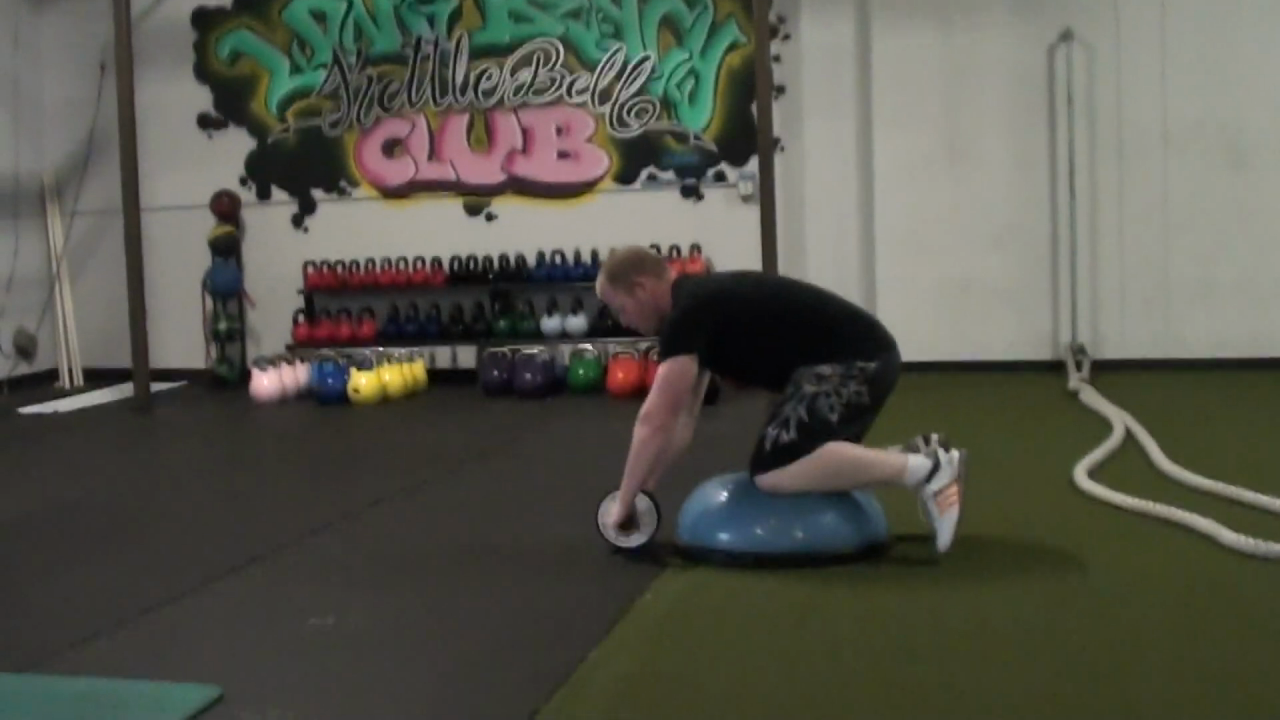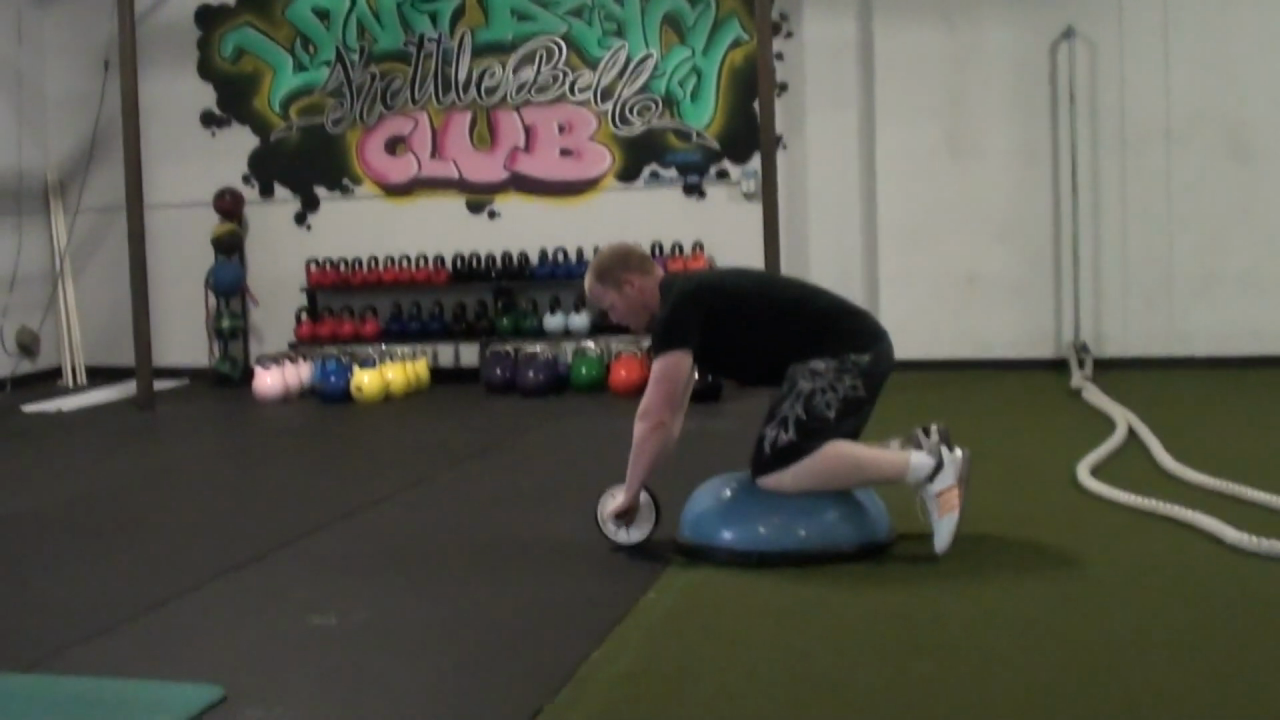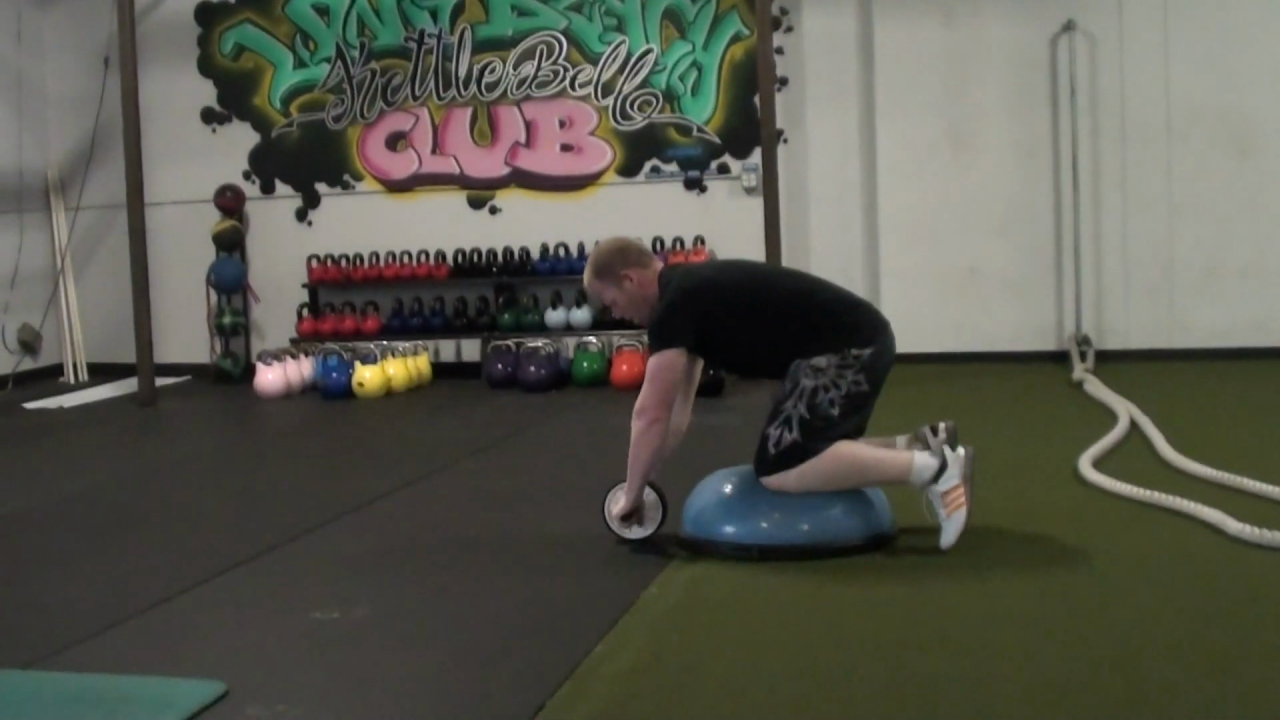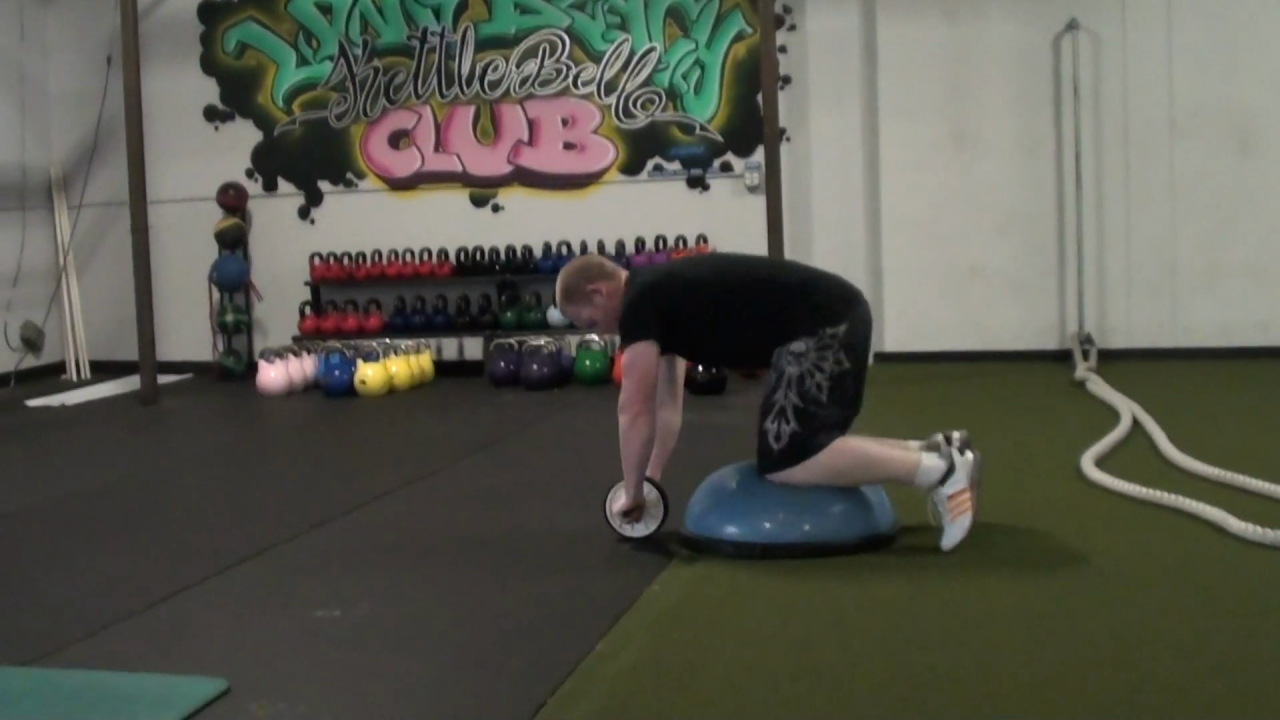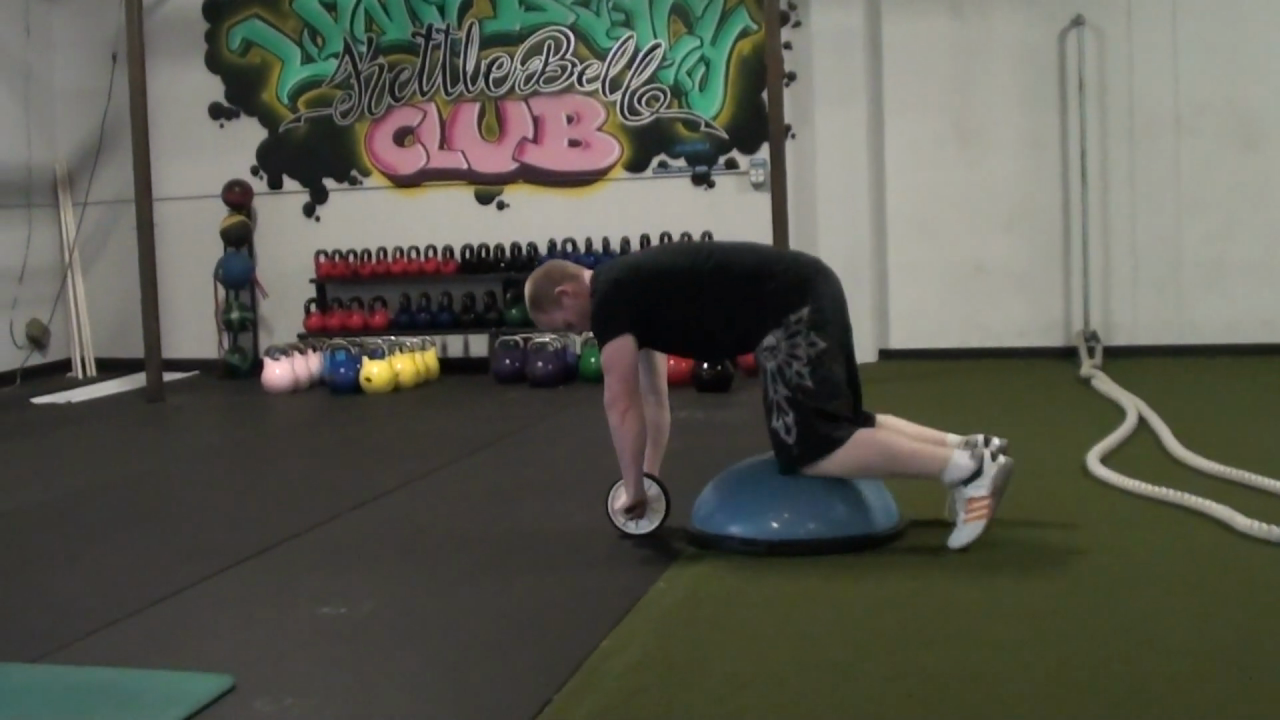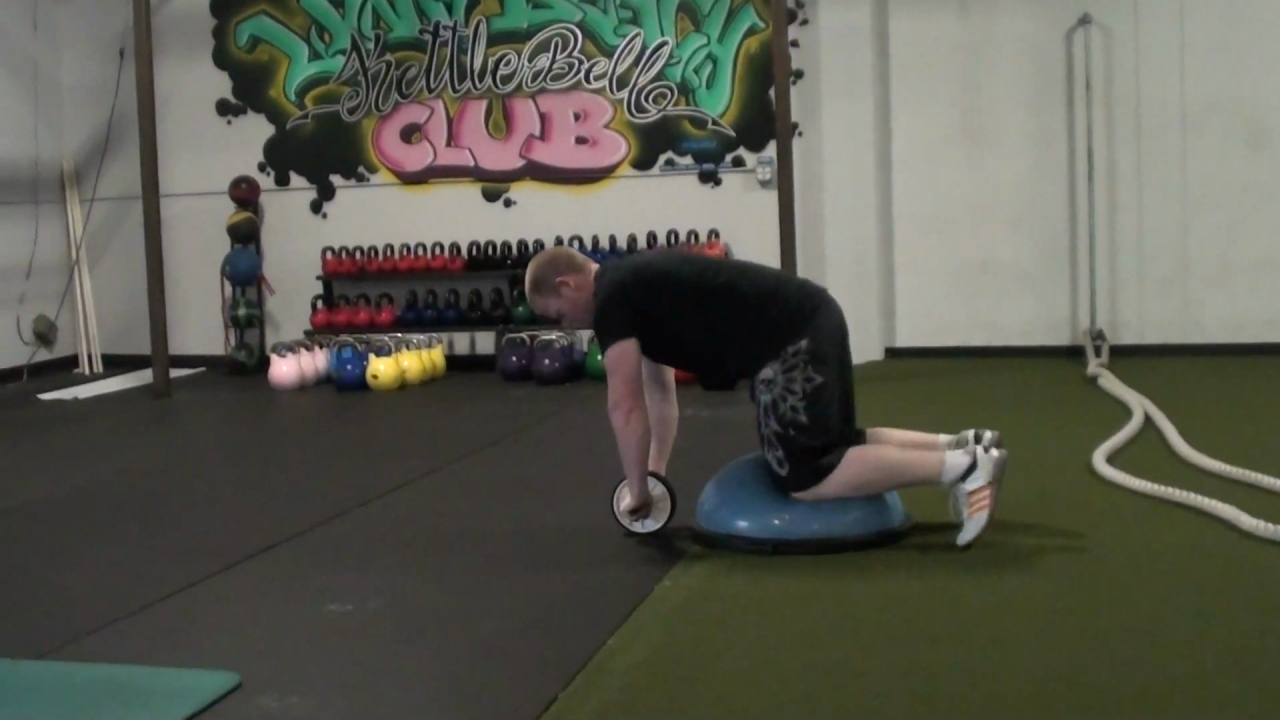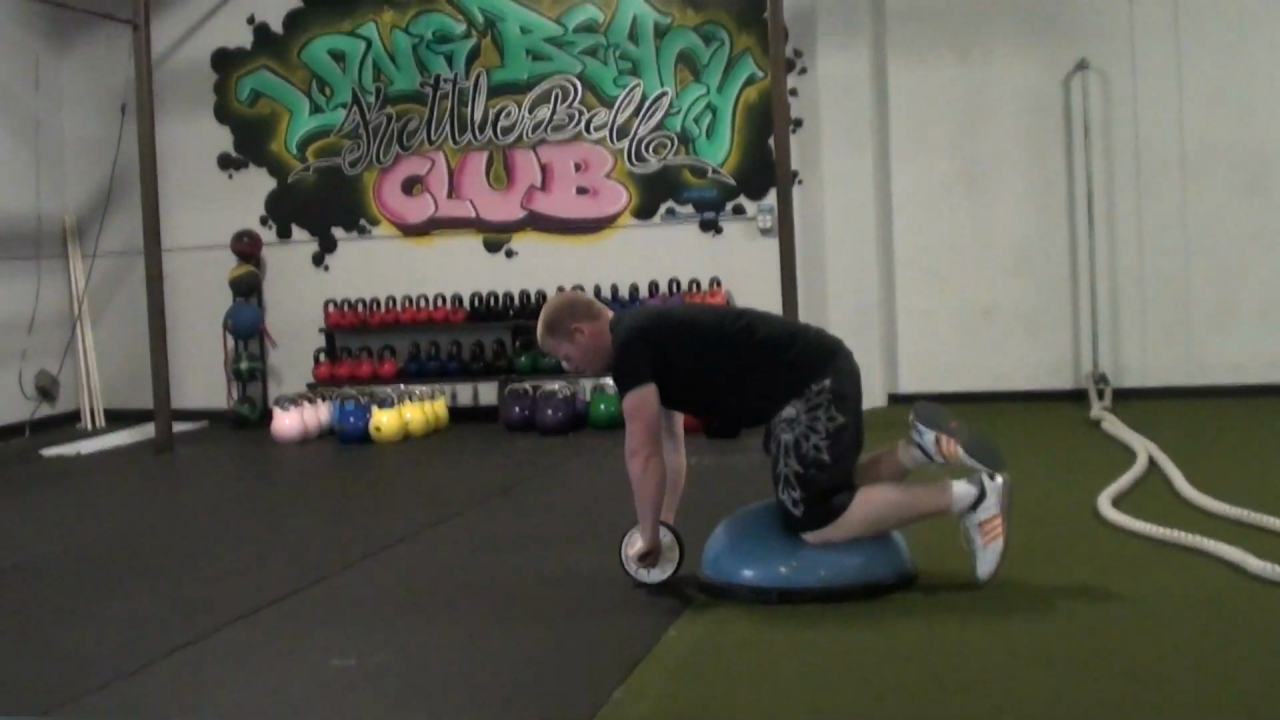
dt=0.4s
person 1, frame 1
left shoulder: (688, 312)
right shoulder: (696, 308)
left elbow: (656, 419)
right elbow: (680, 421)
left wrist: (625, 505)
right wrist: (643, 491)
left hip: (853, 359)
right hip: (860, 358)
left knee: (773, 470)
right knee: (800, 463)
left ankle: (923, 470)
right ankle: (916, 456)
person 1, frame 2
left shoulder: (679, 307)
right shoulder: (684, 303)
left elbow: (655, 415)
right elbow: (671, 414)
left wrist: (629, 498)
right wrist: (638, 488)
left hip: (845, 353)
right hip: (856, 350)
left knee: (775, 470)
right knee: (806, 460)
left ankle: (926, 466)
right ankle: (918, 452)
person 1, frame 3
left shoulder: (675, 302)
right shoulder: (686, 293)
left elbow: (652, 413)
right elbow: (677, 408)
left wrist: (631, 497)
right wrist: (646, 482)
left hip: (846, 347)
right hip: (858, 342)
left knee: (780, 468)
right knee: (812, 454)
left ankle: (931, 468)
right ankle: (923, 446)
person 1, frame 4
left shoulder: (640, 303)
right shoulder: (659, 297)
left elbow: (634, 409)
right elbow: (667, 402)
left wrist: (633, 494)
right wrist: (652, 480)
left hip: (822, 325)
right hip: (837, 316)
left knee: (786, 461)
right knee: (816, 445)
left ankle: (941, 470)
right ankle: (935, 450)
person 1, frame 5
left shoulder: (609, 298)
right shoulder: (631, 289)
left elbow: (621, 404)
right elbow: (651, 394)
left wrist: (633, 489)
right wrist: (651, 474)
left hip: (792, 306)
right hip: (808, 293)
left knee: (809, 447)
right knee: (843, 425)
left ankle: (967, 469)
right ankle: (971, 448)
person 1, frame 6
left shoulder: (612, 297)
right shoulder: (635, 287)
left elbow: (625, 406)
right elbow: (659, 391)
left wrist: (638, 491)
right wrist: (656, 473)
left hip: (791, 339)
right hip: (811, 321)
left knee: (803, 475)
right knee: (835, 448)
left ankle: (962, 465)
right ankle: (964, 451)
person 1, frame 7
left shoulder: (629, 344)
right shoulder: (647, 335)
left elbow: (642, 452)
right elbow: (669, 443)
left wrist: (649, 537)
right wrist: (666, 524)
left hip: (809, 382)
right hip: (818, 373)
left knee: (815, 521)
right knee: (823, 497)
left ankle: (971, 495)
right ankle: (920, 446)
